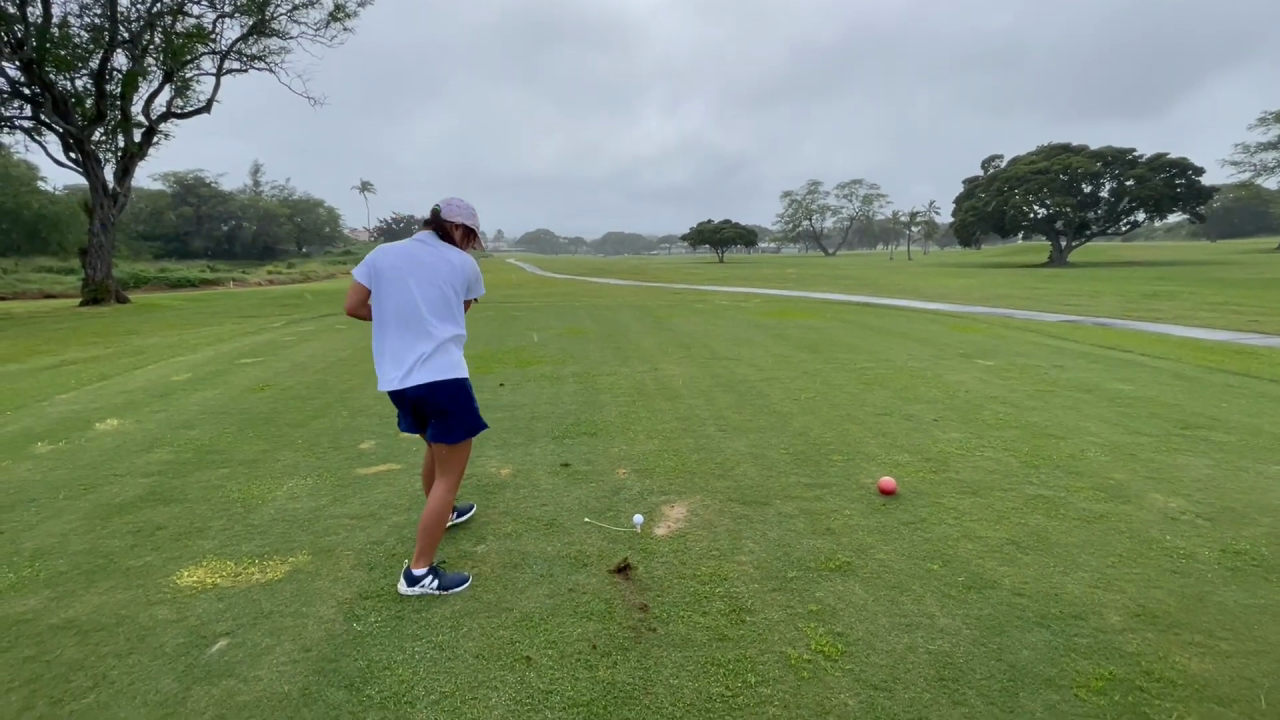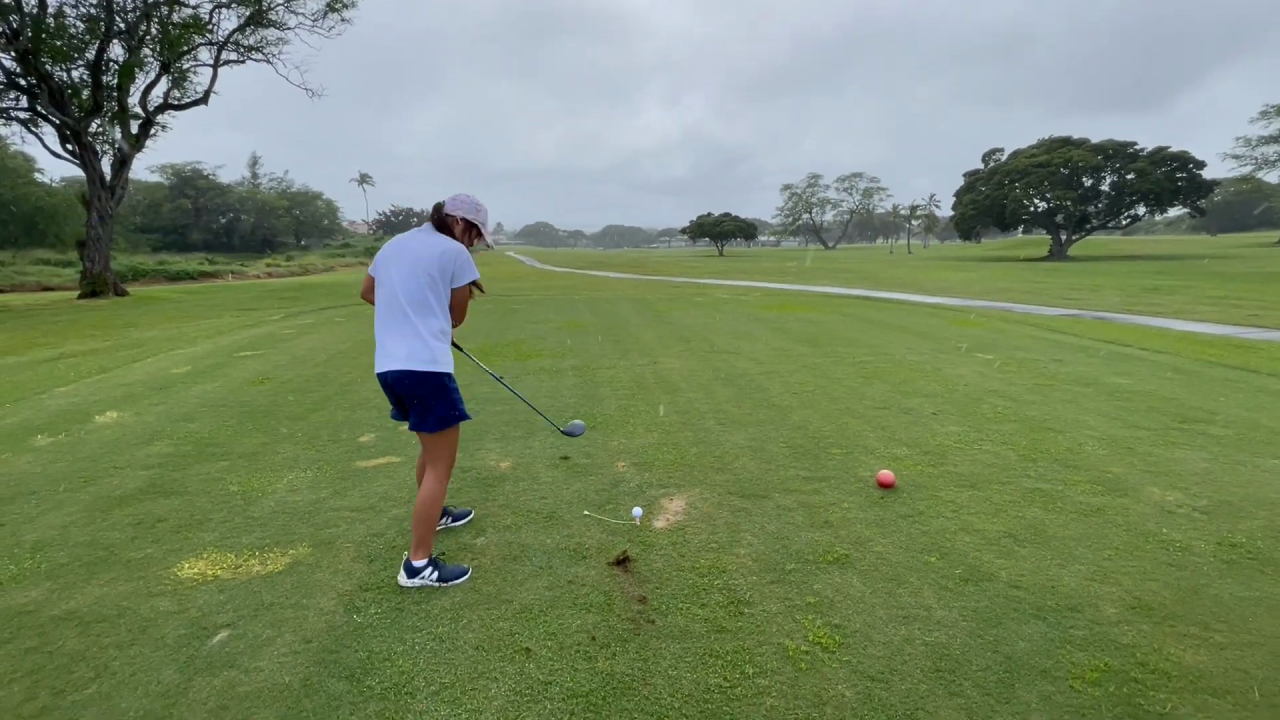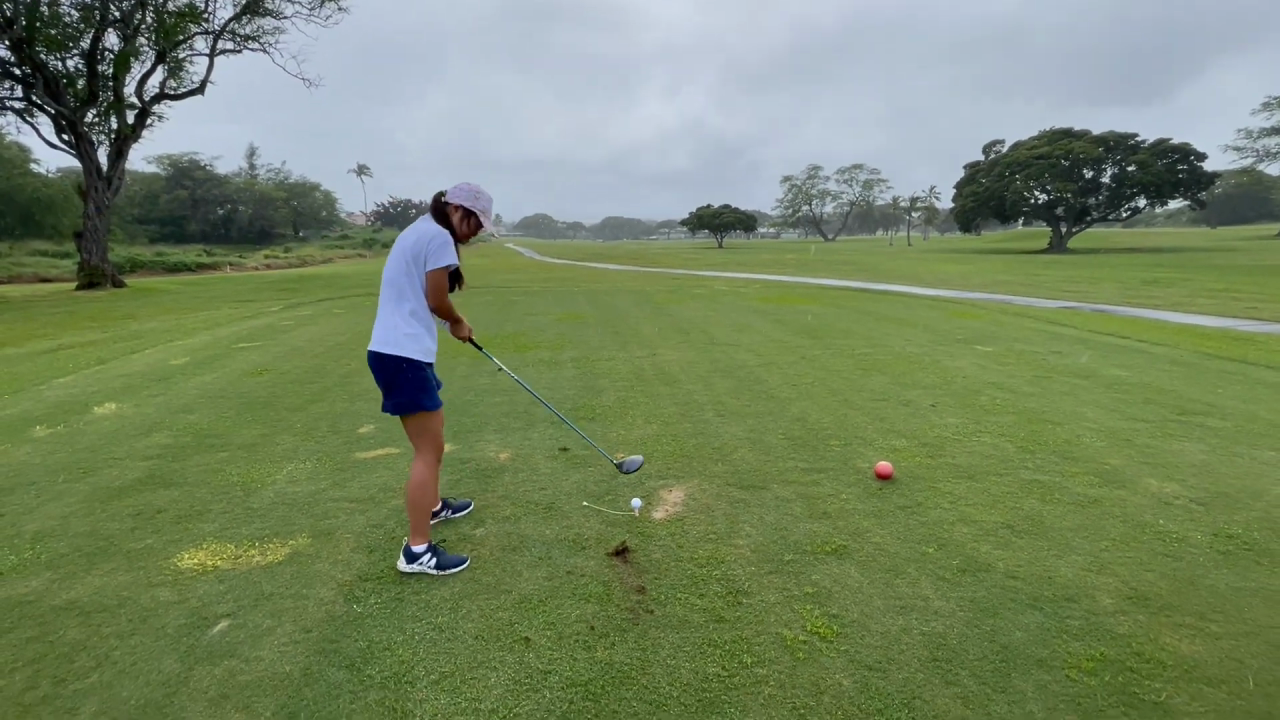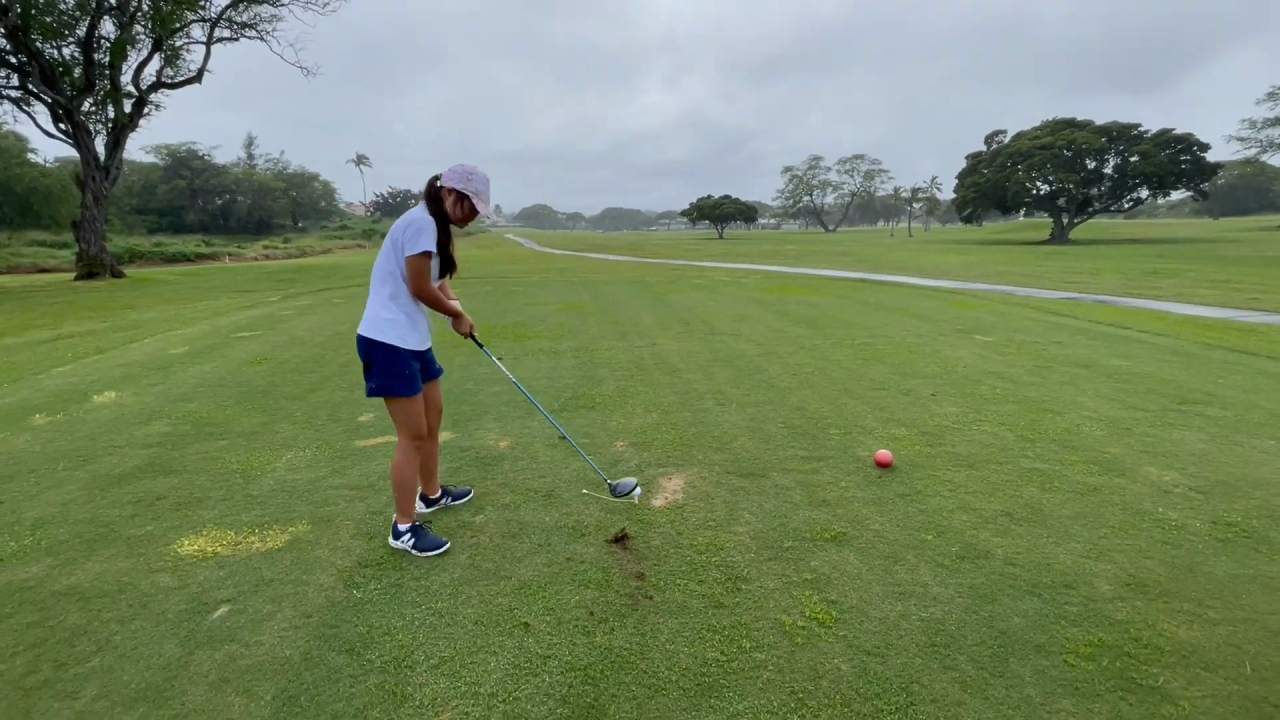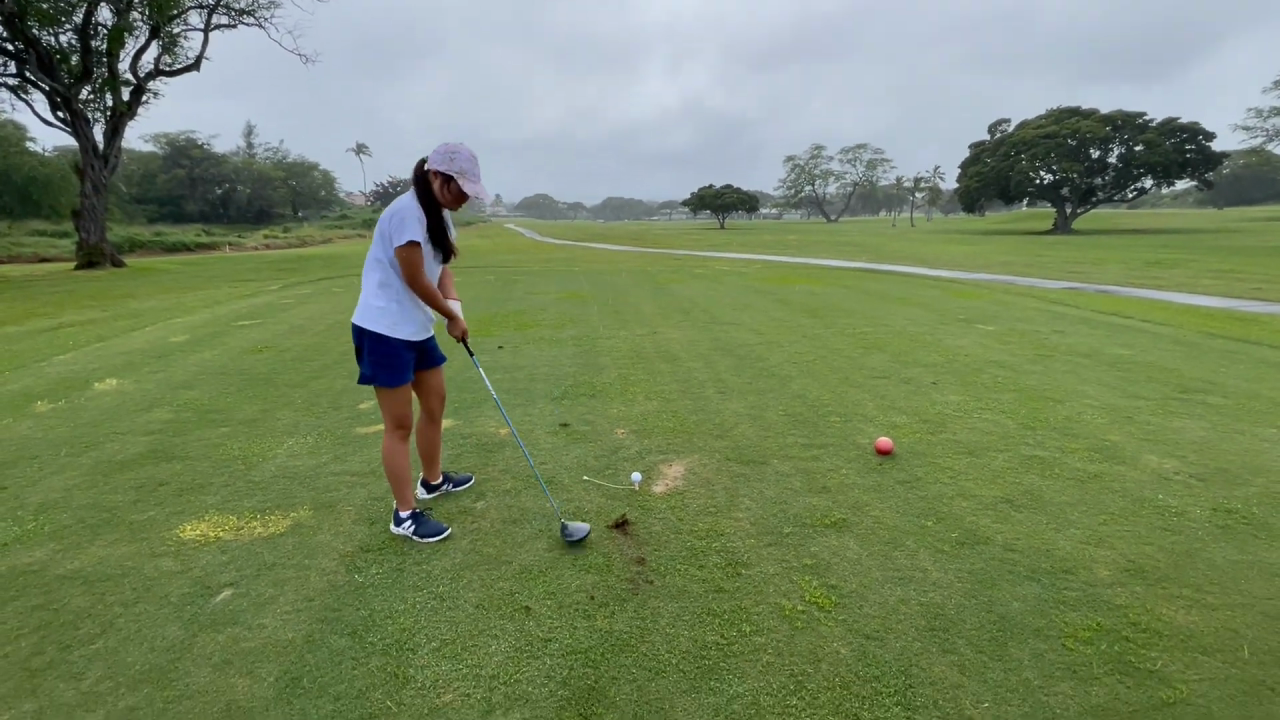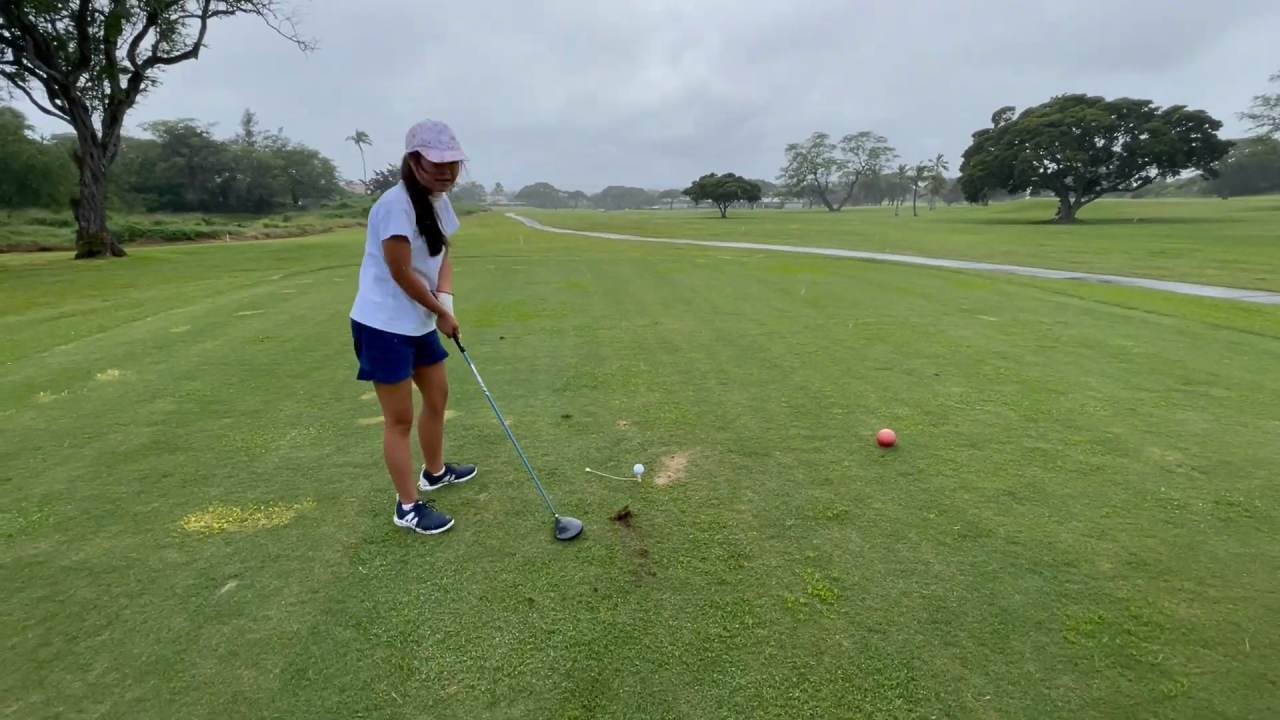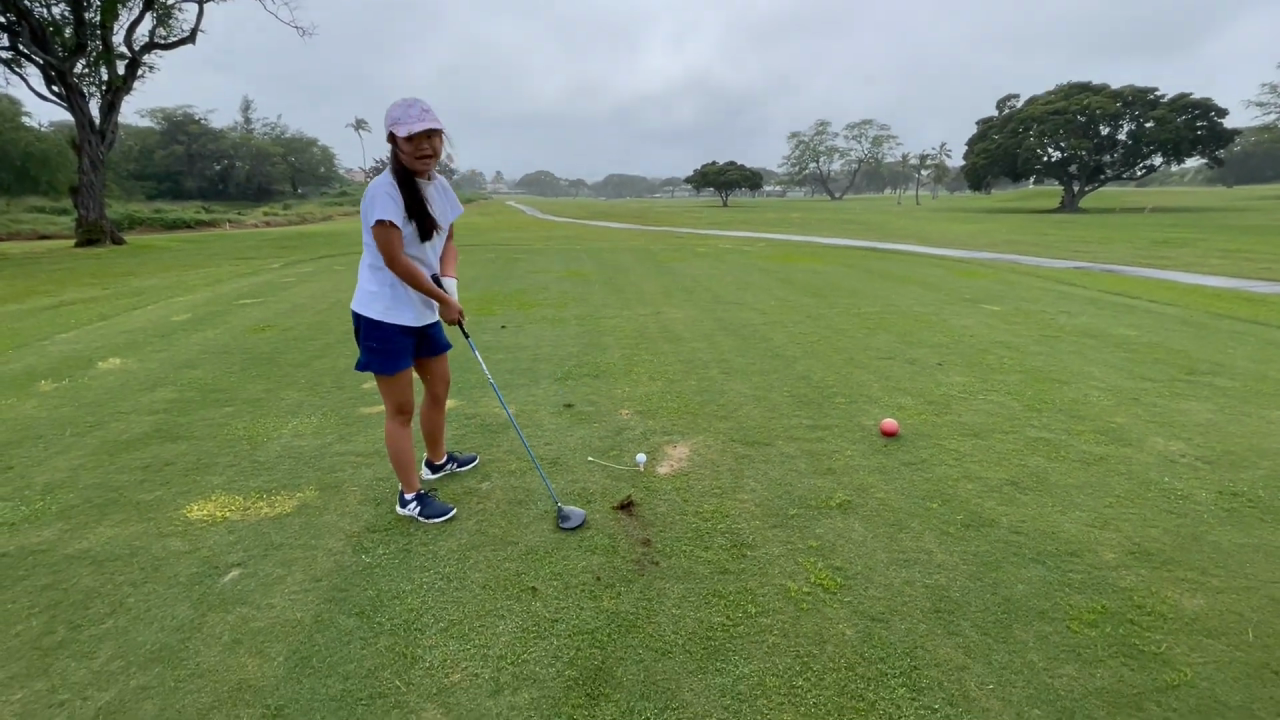
dt=0.2s
person 1, frame 1
left shoulder: (382, 254)
right shoulder: (464, 265)
left elbow: (354, 306)
left hip: (398, 381)
right hip: (444, 378)
left knee: (438, 451)
right knee: (449, 473)
left ankle: (440, 512)
right ankle: (418, 572)
person 1, frame 2
left shoulder: (394, 244)
right shoulder: (454, 252)
left elbow: (368, 293)
right elbow: (457, 315)
left hip: (391, 365)
right hip: (424, 369)
left knee: (434, 446)
right knee: (440, 463)
left ankle: (434, 513)
right ankle: (418, 564)
person 1, frame 3
left shoulder: (420, 232)
right shoulder: (439, 237)
right elbow: (437, 301)
left wrist: (453, 320)
right wrist: (458, 321)
left hip: (404, 350)
right hip: (403, 355)
left knee: (431, 435)
right knee: (429, 448)
left ankle: (432, 505)
right ankle: (417, 549)
person 1, frame 4
left shoulder: (433, 225)
right shoulder: (421, 223)
left elbow: (436, 281)
right elbow: (420, 289)
left wrist: (455, 306)
right wrist: (457, 313)
left hip: (413, 339)
right hip: (389, 341)
left knee: (432, 416)
right knee: (411, 434)
left ankle: (431, 493)
right ankle: (404, 527)
person 1, frame 5
left shoulder: (436, 213)
right shoulder: (407, 213)
left elbow: (441, 267)
right elbow: (414, 279)
left wrist: (453, 305)
right wrist: (452, 318)
left hip: (417, 328)
right hip: (385, 330)
left knee: (435, 403)
right knee: (399, 424)
left ankle: (432, 480)
right ankle: (405, 514)
person 1, frame 6
left shoulder: (439, 201)
right shoulder: (396, 204)
left elbow: (442, 254)
right elbow: (401, 273)
left wrist: (446, 299)
right wrist: (442, 313)
left hip: (419, 322)
right hip: (384, 325)
left knee: (437, 396)
right knee: (400, 418)
left ankle: (435, 470)
right ankle: (408, 506)
person 1, frame 7
left shoulder: (439, 185)
right shoulder: (384, 190)
left elbow: (447, 240)
right elbow: (395, 260)
left wrist: (449, 283)
right wrist: (443, 299)
left hip: (423, 312)
right hip: (384, 316)
left knee: (439, 387)
right knee: (400, 408)
left ankle: (437, 459)
right ankle: (410, 495)
